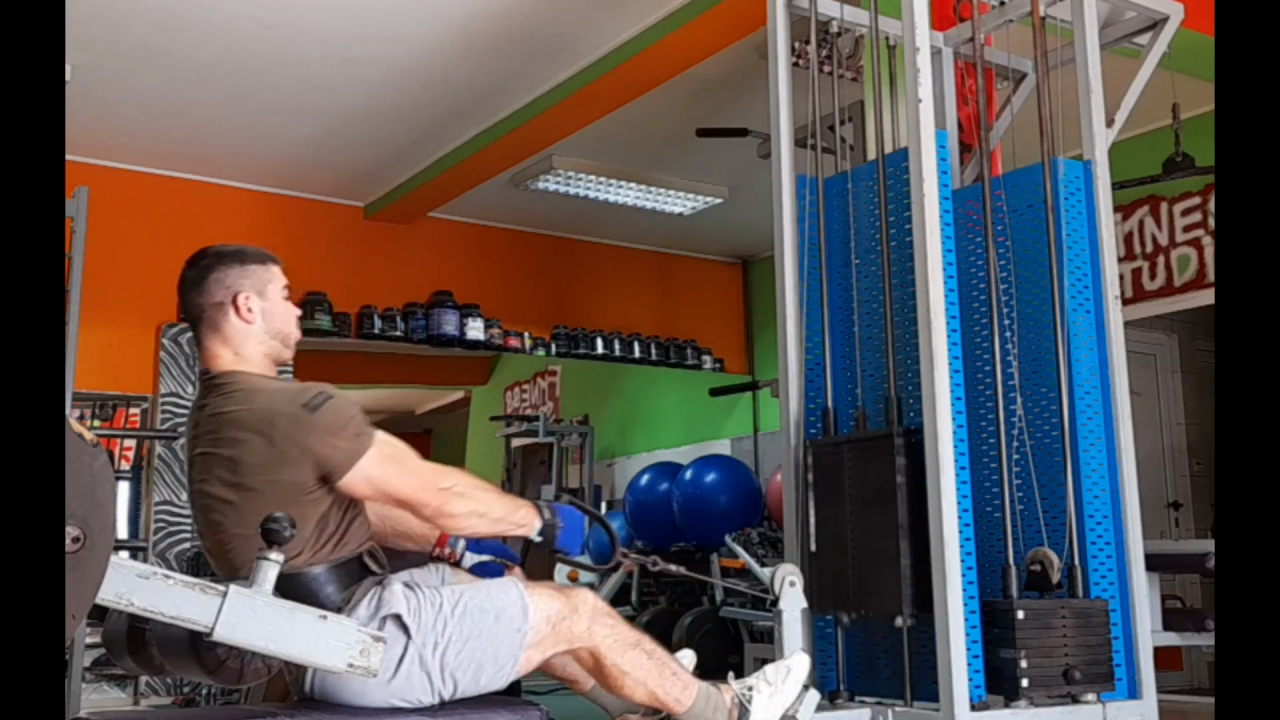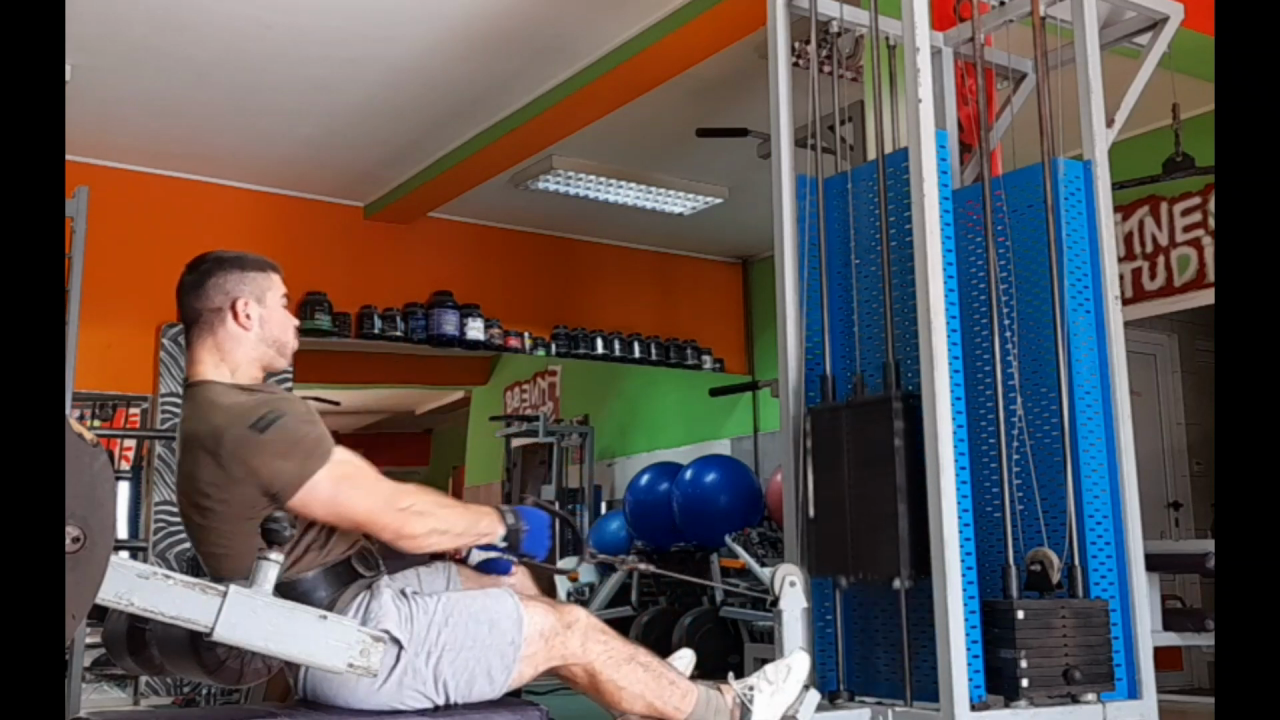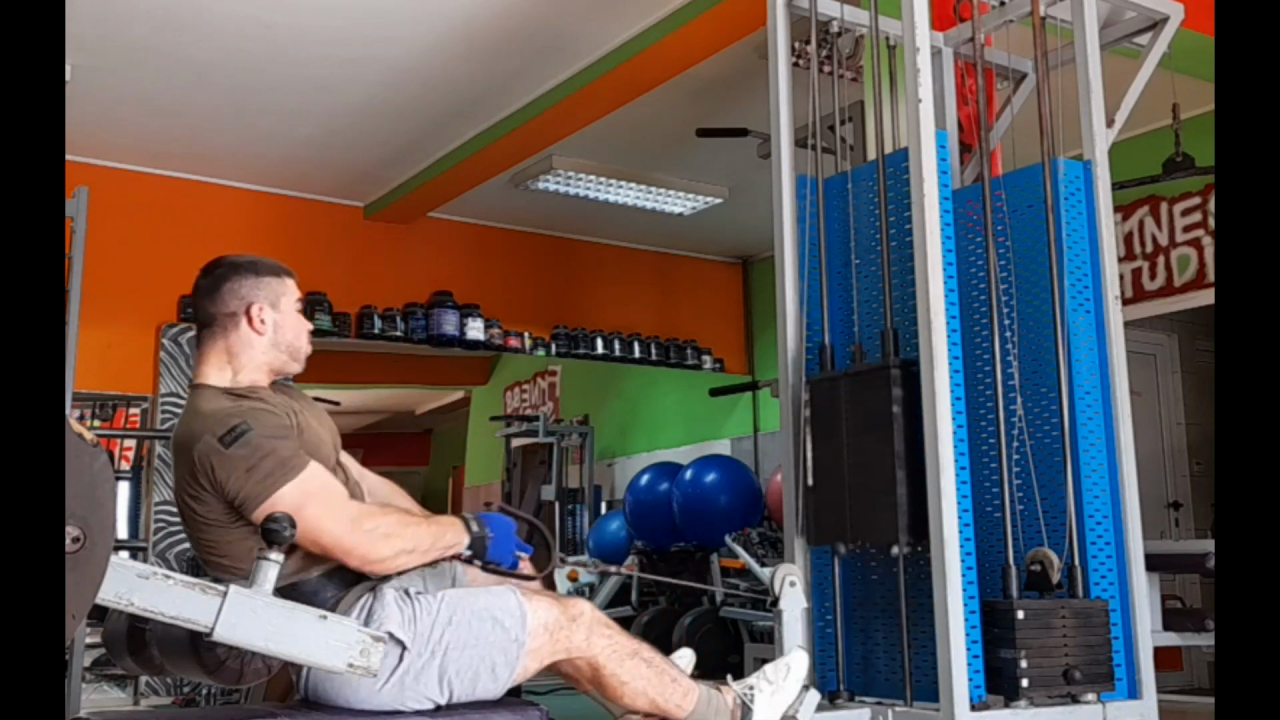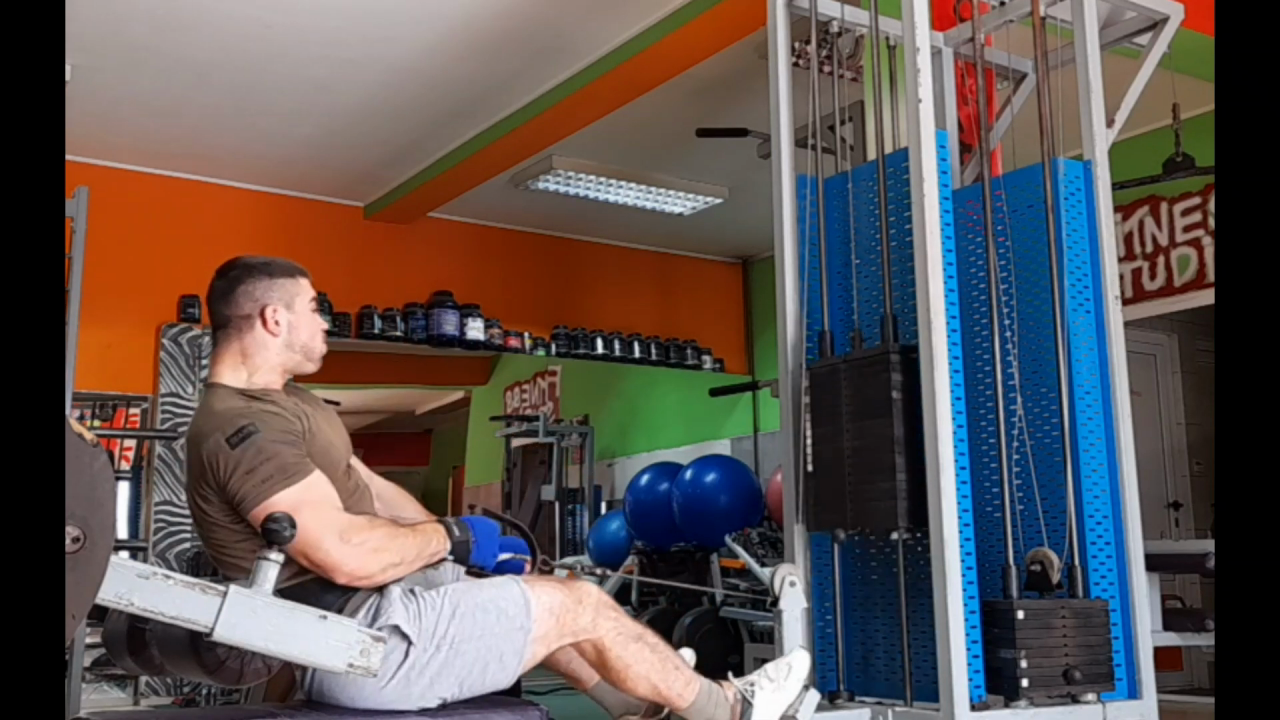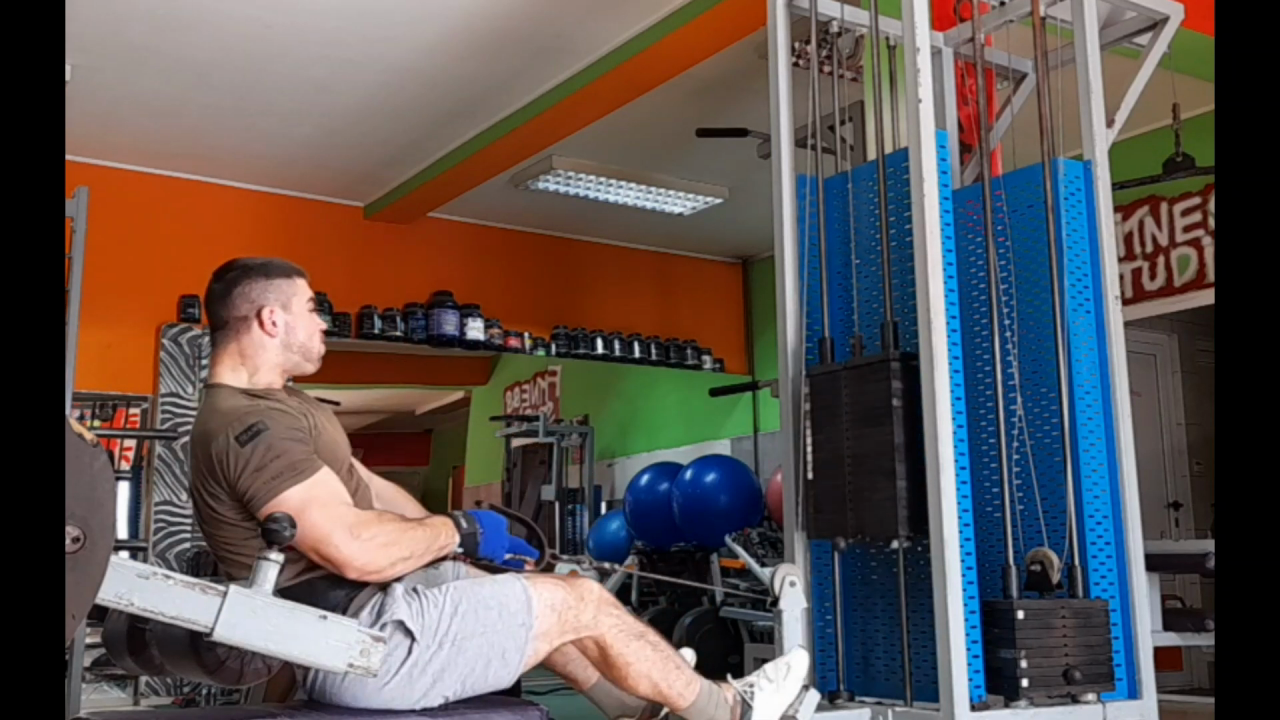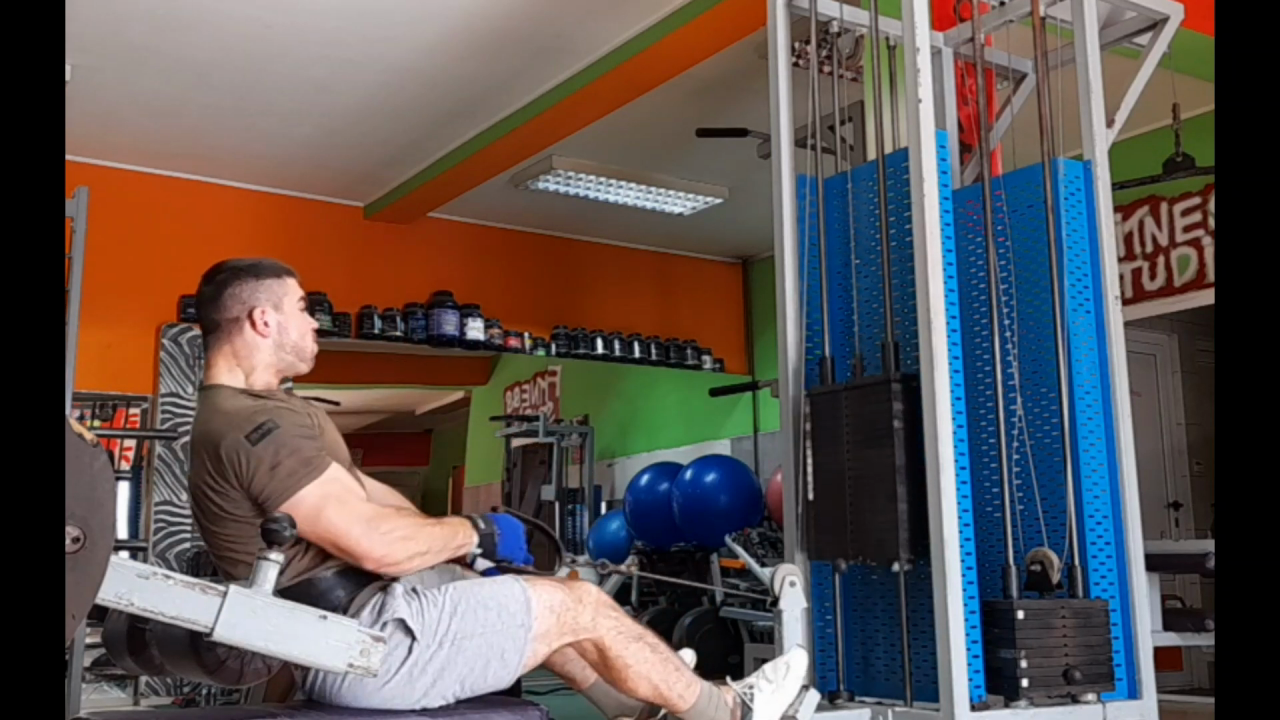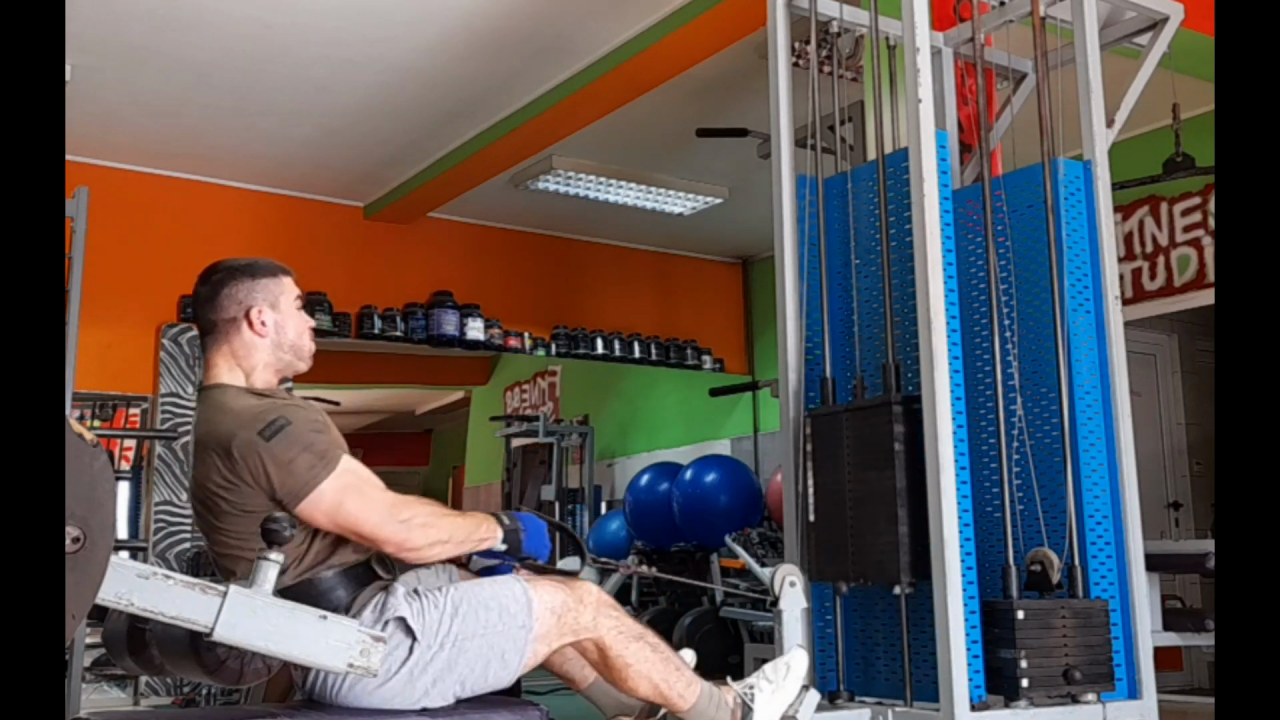
dt=0.1s
person 1, frame 1
left shoulder: (223, 411)
right shoulder: (294, 408)
right elbow: (432, 492)
left wrist: (453, 546)
right wrist: (540, 518)
left hip: (340, 620)
left knee: (505, 584)
right knee: (576, 613)
person 1, frame 2
left shoulder: (220, 414)
right shoulder: (250, 423)
left elbow: (361, 501)
right elbow: (395, 513)
left wrist: (463, 545)
right wrist: (504, 525)
left hip: (336, 622)
left knee: (506, 581)
right knee: (569, 629)
person 1, frame 3
left shoulder: (273, 404)
right shoulder: (232, 430)
left elbow: (364, 489)
right elbow: (366, 542)
left wrist: (460, 538)
right wrist: (465, 533)
left hip: (351, 619)
left knee: (512, 581)
right knee: (574, 620)
person 1, frame 4
left shoulder: (285, 407)
right shoulder: (241, 430)
left elbow: (369, 493)
right elbow: (350, 555)
left wrist: (455, 538)
right wrist: (454, 536)
left hip: (351, 624)
left knee: (516, 581)
right knee: (580, 605)
person 1, frame 5
left shoulder: (279, 408)
right shoulder: (249, 428)
left elbow: (370, 495)
right elbow: (360, 548)
left wrist: (453, 541)
right wrist: (460, 531)
left hip: (350, 625)
left knee: (516, 581)
right knee: (582, 602)
person 1, frame 6
left shoulder: (263, 411)
right shoulder: (253, 428)
left elbow: (365, 499)
right elbow: (378, 543)
left wrist: (465, 543)
right wrist: (476, 531)
left knee: (516, 583)
right knee: (580, 605)
person 1, frame 7
left shoulder: (236, 414)
right shoulder: (261, 426)
left elbow: (366, 511)
right elbow: (397, 528)
left wrist: (478, 543)
right wrist: (500, 530)
left knee: (512, 584)
right knee: (581, 604)
